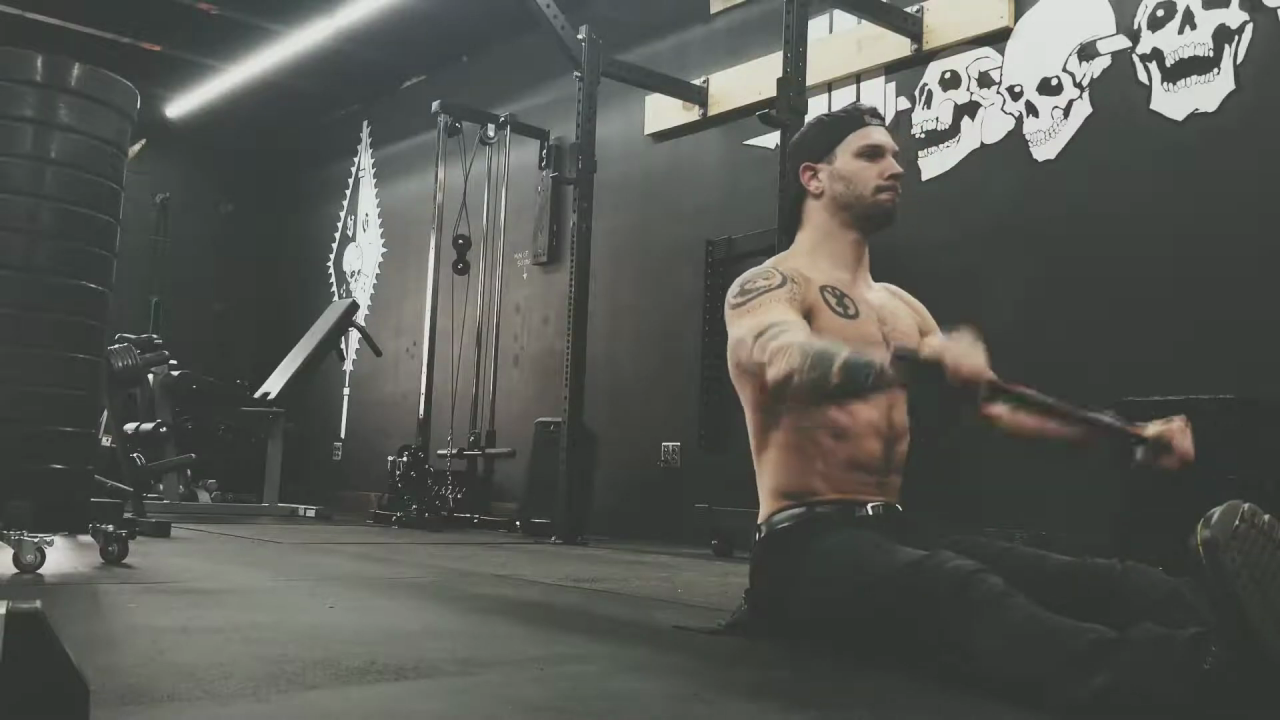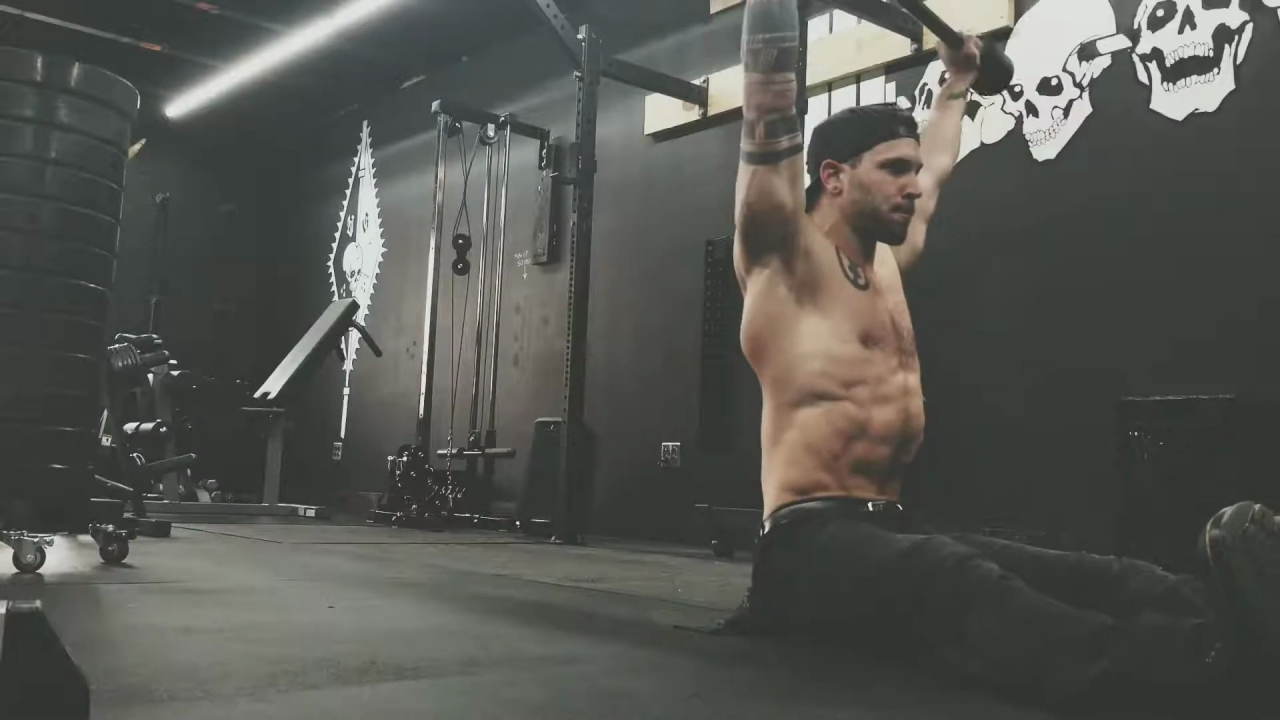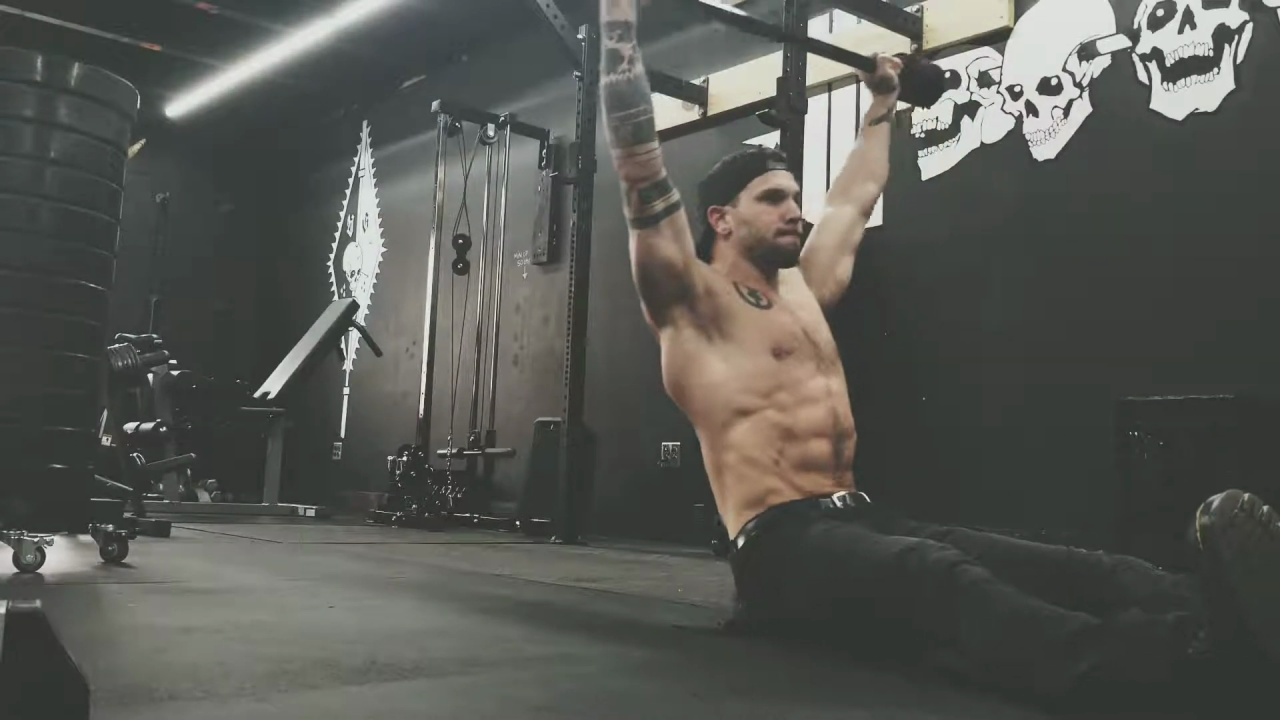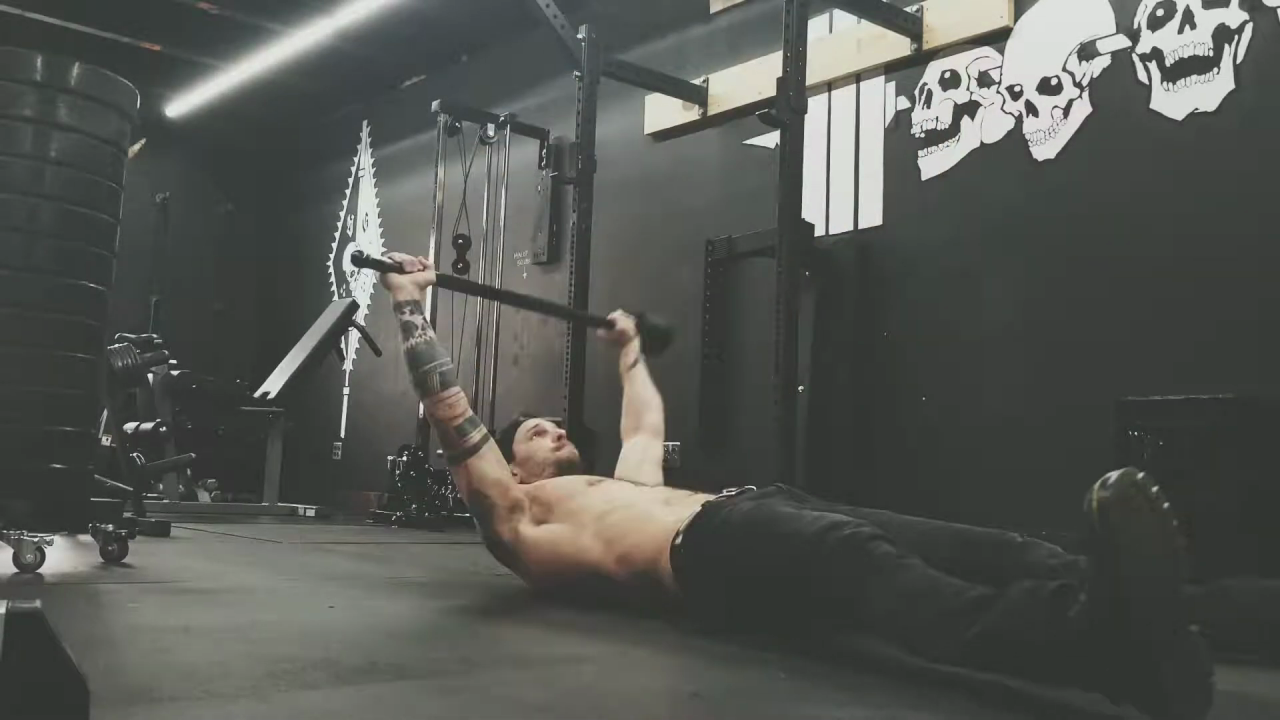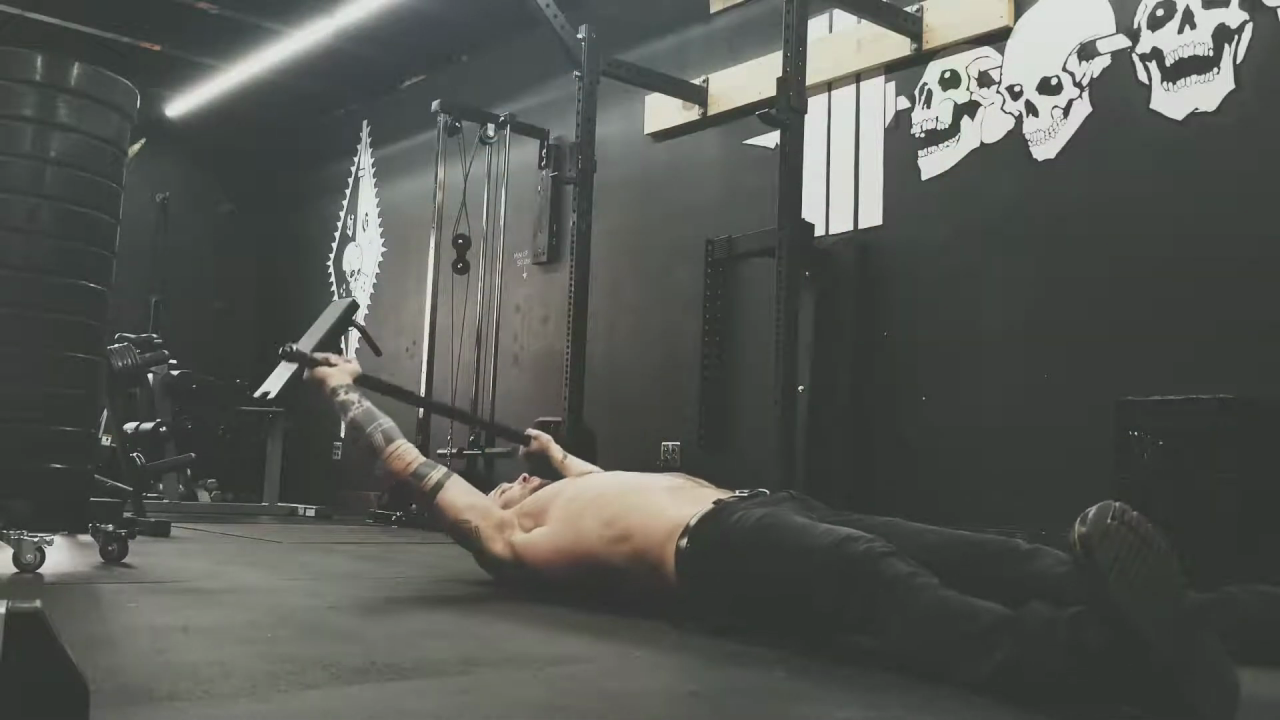
dt=0.7s
person 1, frame 1
left shoulder: (901, 307)
right shoulder: (764, 289)
left elbow: (996, 398)
right elbow: (788, 365)
right wrist: (906, 360)
left hip: (891, 533)
right hip: (806, 549)
left knee: (1079, 580)
right knee: (958, 591)
right ankle: (1189, 664)
person 1, frame 2
left shoulder: (882, 257)
right shoulder: (785, 256)
left elbow: (937, 166)
right elbow: (769, 107)
left wrist: (957, 81)
left hip: (893, 532)
right hip: (809, 550)
left knee: (1091, 577)
right knee: (954, 579)
right ankle: (1187, 659)
person 1, frame 3
left shoulder: (801, 290)
right shoulder: (692, 302)
left elbow: (856, 200)
right elbow: (641, 173)
left wrist: (882, 105)
left hip: (860, 520)
right hip: (784, 548)
left knee: (1058, 567)
right knee: (940, 579)
right ankle: (1161, 654)
person 1, frame 4
left shoulder: (620, 488)
right shoulder: (519, 513)
left elbow: (646, 426)
right elbow: (455, 422)
left wrist: (629, 351)
right wrist: (412, 306)
left hip: (756, 508)
right hip: (707, 548)
left knee: (982, 549)
right knee: (868, 568)
left ankle: (1120, 620)
right ankle: (1097, 636)
person 1, frame 5
left shoulder: (568, 494)
right shoulder: (513, 537)
right elbow: (420, 473)
left wrist: (554, 449)
right wrist: (349, 395)
left hip: (757, 509)
right hip: (716, 547)
left knee: (989, 558)
right knee: (893, 590)
left ankle: (1167, 616)
